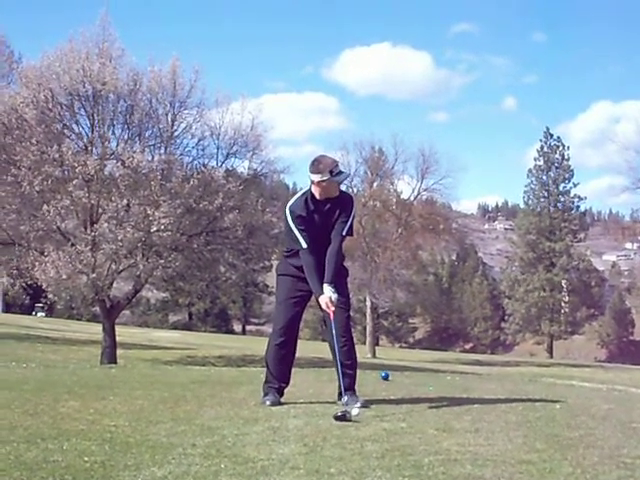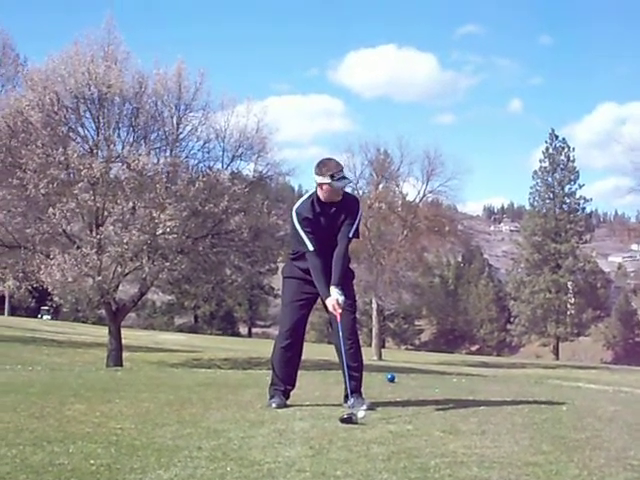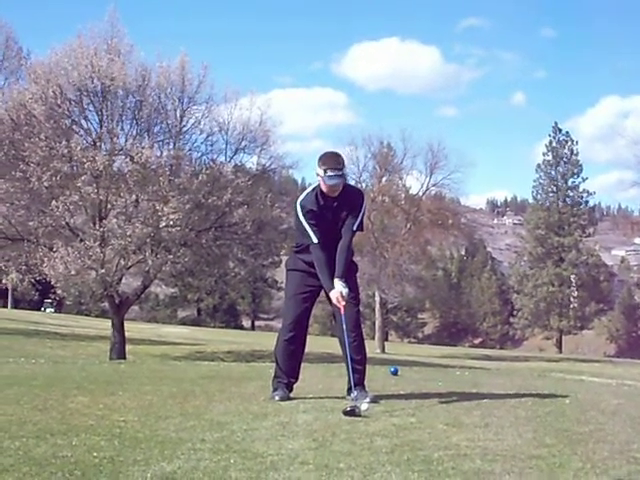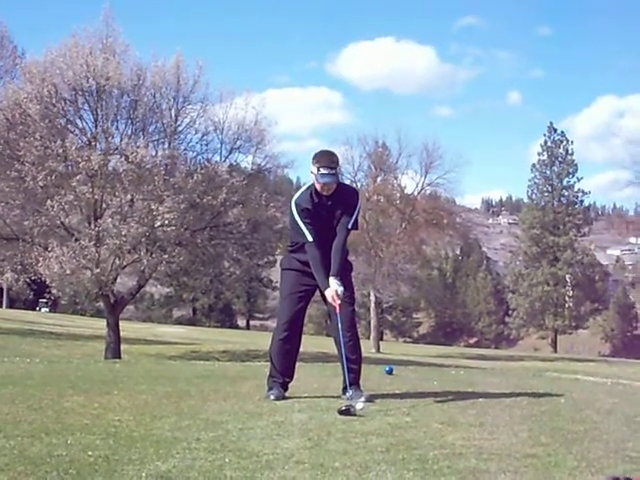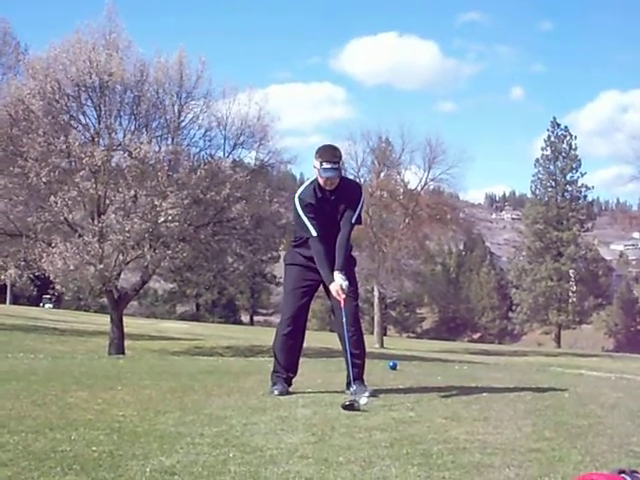
dt=0.4s
person 1, frame 1
left shoulder: (345, 201)
right shoulder: (296, 207)
left elbow: (335, 244)
right elbow: (306, 252)
left wrist: (328, 285)
right wrist: (318, 292)
left hip: (332, 271)
right hip: (295, 270)
left knee: (342, 328)
right knee: (283, 327)
left ankle: (348, 391)
right ankle: (273, 389)
person 1, frame 2
left shoulder: (351, 204)
right shoulder: (302, 210)
left elbow: (342, 247)
right elbow: (313, 255)
left wrist: (336, 287)
right wrist: (325, 294)
left hip: (338, 274)
right hip: (302, 272)
left knee: (348, 330)
right knee: (289, 329)
left ankle: (354, 393)
right ankle: (279, 391)
person 1, frame 3
left shoulder: (355, 197)
right shoulder: (306, 202)
left elbow: (346, 240)
right elbow: (317, 247)
left wrist: (339, 280)
right wrist: (329, 287)
left hip: (341, 267)
right hip: (305, 265)
left knee: (351, 323)
right knee: (292, 322)
left ankle: (357, 386)
right ankle: (282, 384)
person 1, frame 4
left shoulder: (350, 196)
right shoulder: (300, 201)
left elbow: (341, 239)
right elbow: (312, 246)
left wrist: (335, 278)
right wrist: (325, 285)
left hip: (336, 267)
right hip: (300, 264)
left knee: (346, 322)
right knee: (287, 321)
left ankle: (352, 386)
right ankle: (277, 383)
person 1, frame 5
left shoulder: (353, 190)
right shoulder: (303, 196)
left elbow: (345, 233)
right elbow: (316, 240)
left wrist: (339, 273)
right wrist: (329, 280)
left hip: (340, 261)
right hip: (304, 260)
left knee: (350, 317)
right knee: (291, 316)
left ankle: (356, 380)
right ankle: (281, 378)
